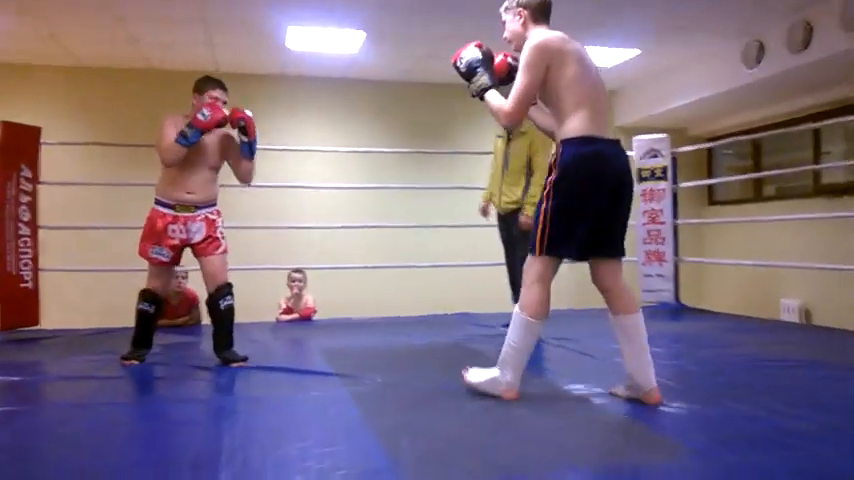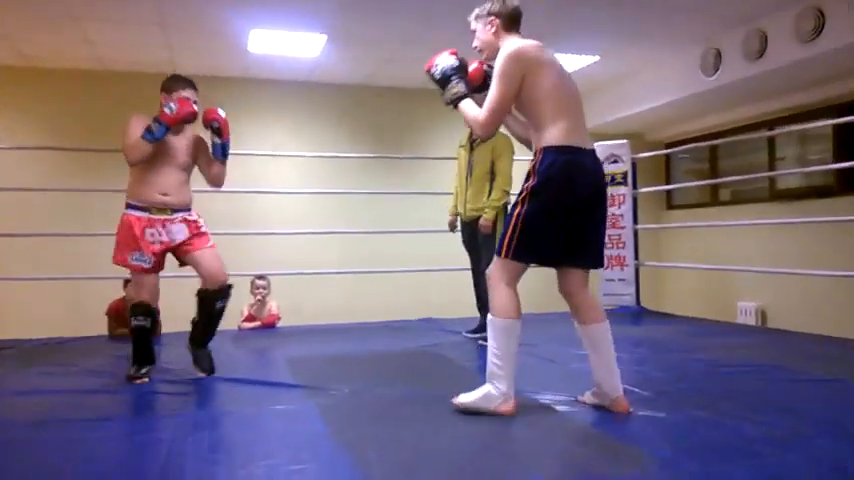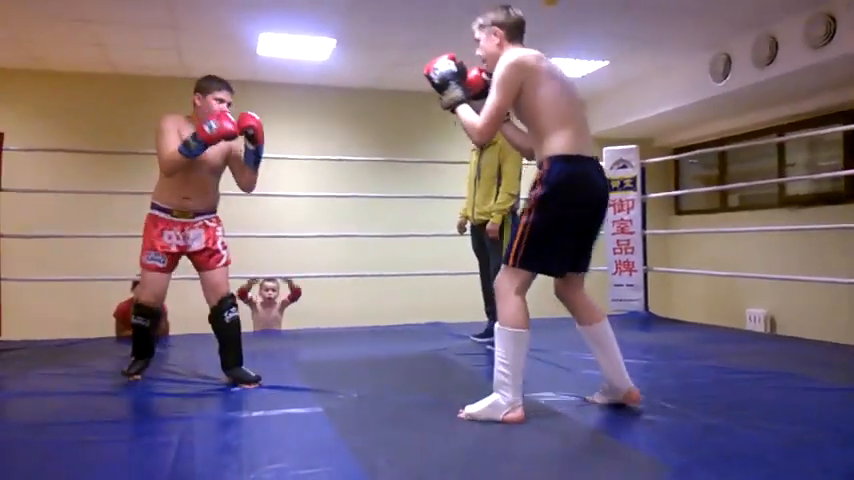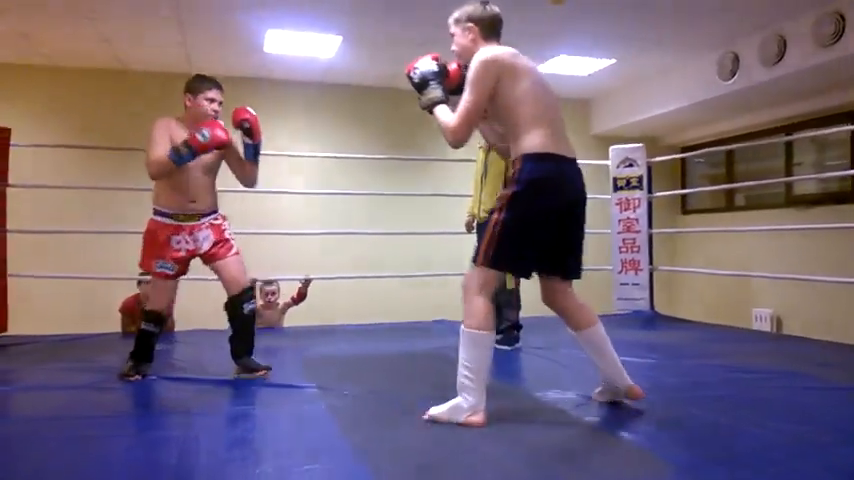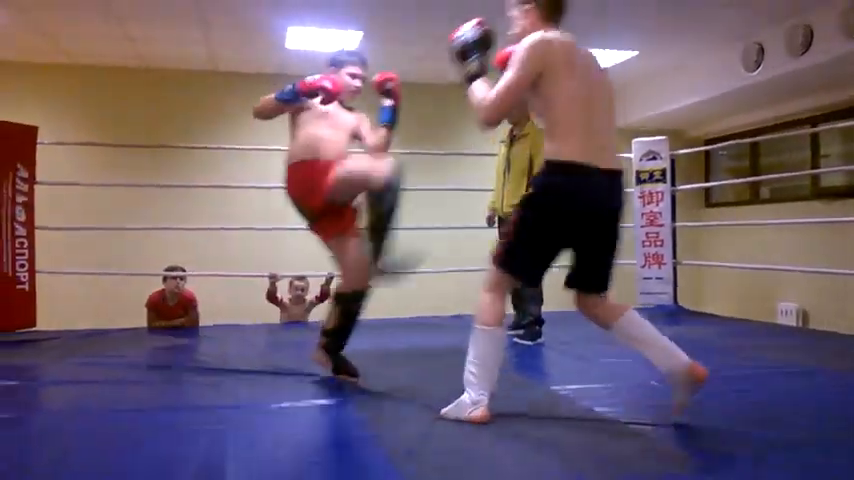
dt=0.5s
person 1, frame 1
left shoulder: (540, 44)
right shoulder: (573, 47)
left elbow: (508, 118)
left wrist: (482, 83)
right wrist: (527, 98)
left hip: (581, 160)
right hip: (613, 160)
left knee: (537, 272)
right knee: (609, 277)
left ankle: (506, 378)
right ankle: (645, 383)
person 1, frame 2
left shoulder: (514, 53)
right shoulder: (543, 58)
left elbow: (484, 127)
left wrist: (456, 90)
right wrist: (503, 104)
left hip: (559, 169)
right hip: (589, 169)
left knee: (501, 275)
right knee: (576, 287)
left ankle: (500, 392)
right ankle: (611, 390)
person 1, frame 3
left shoulder: (514, 62)
right shoulder: (544, 67)
left elbow: (481, 134)
left wrist: (454, 96)
right wrist: (498, 111)
left hip: (563, 179)
right hip: (591, 179)
left knee: (509, 285)
right knee: (570, 288)
left ankle: (508, 400)
right ankle: (621, 385)
person 1, frame 4
left shoulder: (486, 60)
right shoulder: (521, 65)
left elbow: (456, 135)
left wrist: (433, 96)
right wrist: (477, 108)
left hip: (537, 178)
right hip: (568, 180)
left knee: (477, 286)
right knee: (559, 293)
left ankle: (471, 403)
right ankle: (619, 381)
person 1, frame 5
left shoulder: (536, 47)
right shoulder: (586, 59)
left elbow: (489, 115)
left wrist: (474, 67)
left hip: (562, 185)
right hip: (607, 189)
left knee: (495, 288)
right knee: (592, 301)
left ankle: (476, 400)
right ankle: (680, 366)
person 2, frame 1
left shoulder: (225, 139)
right shoulder: (172, 124)
left elbow: (245, 177)
right elbow: (168, 158)
left wrist: (247, 138)
right wrist: (195, 127)
left hip: (205, 217)
right hip: (167, 215)
left knee: (220, 284)
right knee: (157, 285)
left ankle: (225, 348)
right ankle: (140, 344)
person 2, frame 2
left shoulder: (196, 137)
right shoulder: (140, 123)
left elbow: (216, 179)
right elbow: (133, 156)
left wrist: (221, 139)
right wrist: (163, 122)
left hip: (183, 220)
right hip: (141, 220)
left knee: (218, 281)
right knee: (145, 295)
left ankle: (199, 343)
right ankle: (142, 360)
person 2, frame 3
left shoulder: (229, 140)
right shoulder: (172, 123)
left elbow: (247, 185)
right elbow: (167, 167)
left wrist: (254, 146)
right wrist: (200, 138)
left hip: (205, 225)
right hip: (164, 221)
left knee: (221, 297)
right knee: (149, 297)
left ankle: (234, 365)
right ankle: (141, 355)
person 2, frame 4
left shoulder: (218, 139)
right shoulder: (166, 127)
left elbow: (249, 180)
right elbow: (154, 170)
left wrist: (252, 142)
right wrist: (192, 147)
left hip: (210, 224)
right hip: (170, 226)
left knee: (242, 287)
right knee: (160, 304)
left ankle: (244, 359)
right ankle: (139, 361)
person 2, frame 5
left shoulder: (356, 118)
right shoulder: (309, 98)
left elbow: (377, 147)
right elbow: (260, 110)
left wrist: (389, 105)
right wrist: (299, 90)
left hip: (336, 195)
right hip: (308, 178)
left knee: (357, 277)
right knee: (386, 170)
left ankle: (331, 350)
right ankle: (377, 253)
person 3, frame 1
left shoulder: (536, 134)
right shoulder: (501, 137)
left elbow: (540, 174)
left wrist: (530, 209)
right wrist: (487, 198)
left hip: (524, 209)
right hip: (504, 210)
left knee: (526, 265)
right knee: (513, 265)
person 3, frame 2
left shoulder: (499, 141)
right shoulder: (464, 145)
left elbow: (502, 182)
left wrist: (489, 213)
right wrist: (454, 212)
left hip: (490, 218)
right hip: (468, 219)
right knee: (478, 273)
right ankle: (485, 321)
person 3, frame 3
left shoulder: (506, 144)
right shoulder: (476, 149)
left elbow: (510, 186)
left wrist: (496, 218)
right wrist: (464, 215)
left hip: (499, 222)
right hip: (479, 222)
left knee: (500, 276)
right knee: (487, 277)
right ankle: (493, 324)
person 3, frame 4
left shoulder: (509, 145)
right shoulder: (484, 149)
right wrist: (472, 213)
right hip: (484, 220)
left knee: (506, 274)
left ankle: (511, 328)
right ankle: (500, 323)
person 3, frame 5
left shoulder: (537, 137)
right shoulder: (506, 140)
right wrist: (493, 207)
right hip: (506, 215)
left ankle: (533, 323)
right ankle: (521, 316)
